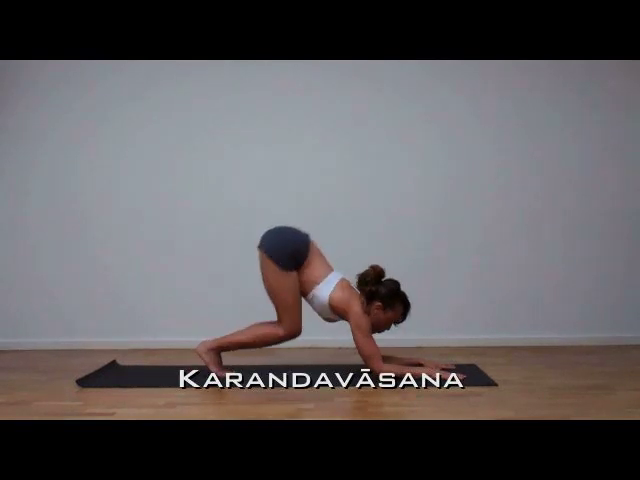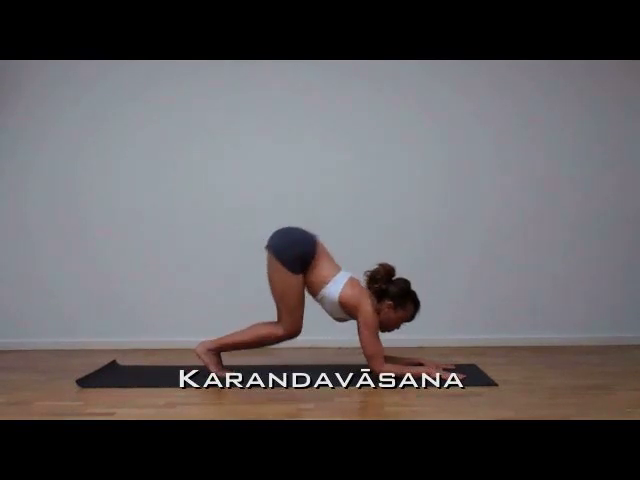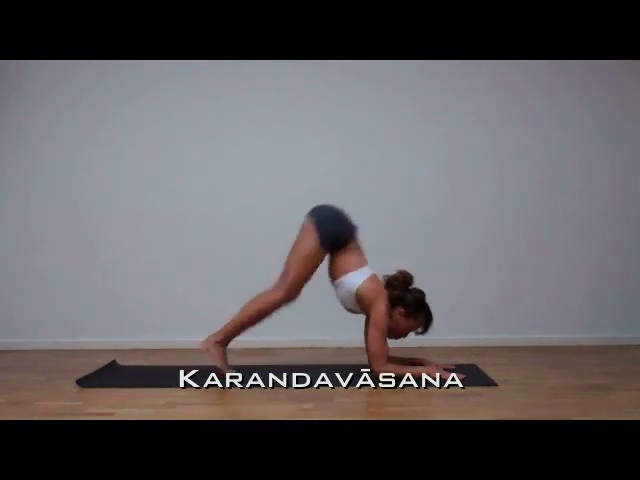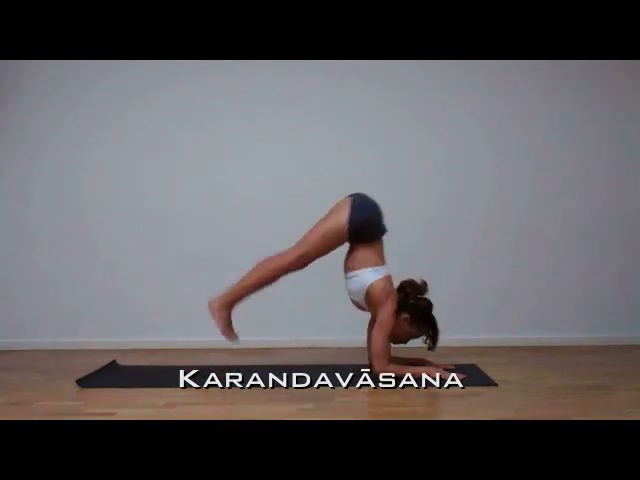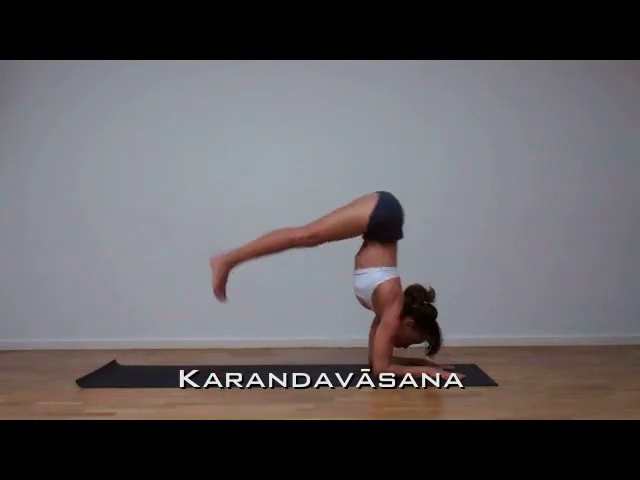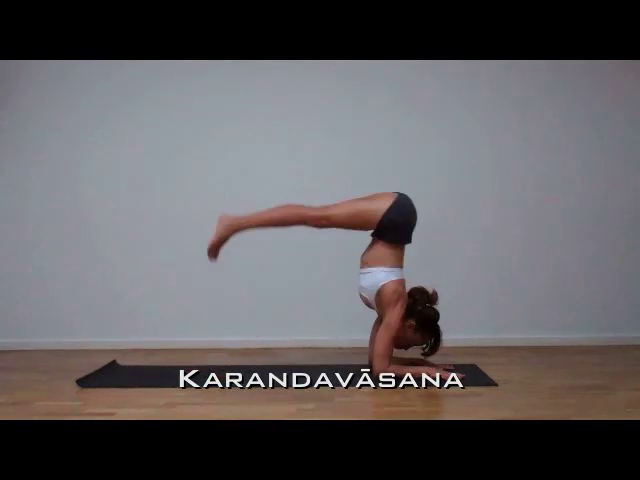
dt=0.1s
person 1, frame 1
left shoulder: (356, 302)
right shoulder: (356, 309)
left elbow: (374, 358)
right elbow: (378, 367)
left wrist: (418, 362)
right wrist: (423, 371)
left hip: (287, 244)
right hip: (282, 246)
left knee: (287, 328)
right knee: (290, 328)
right ankle: (211, 346)
person 1, frame 2
left shoulder: (365, 304)
right shoulder: (366, 307)
left elbow: (377, 359)
right elbow: (378, 366)
left wrist: (419, 361)
right wrist: (422, 370)
left hip: (292, 244)
right hip: (287, 245)
left knee: (287, 327)
right knee: (289, 329)
right ankle: (211, 348)
person 1, frame 3
left shoulder: (373, 299)
right shoulder: (379, 304)
left elbow: (377, 355)
right elbow: (380, 368)
left wrist: (420, 362)
right wrist: (424, 370)
left hip: (328, 225)
right hip: (329, 224)
left knee: (284, 292)
right knee: (284, 292)
right ankle: (218, 339)
person 1, frame 4
left shoulder: (385, 302)
right shoulder: (387, 304)
right elbow: (380, 368)
left wrist: (418, 361)
right wrist: (423, 370)
left knee: (292, 261)
right knee: (293, 260)
right ankle: (225, 303)
person 1, frame 5
right shoulder: (392, 307)
right elbow: (380, 368)
left wrist: (420, 362)
right wrist: (423, 370)
left knee: (303, 237)
right knee: (304, 235)
right ankle: (228, 260)
person 1, frame 6
right shoulder: (395, 310)
right elbow: (380, 367)
left wrist: (418, 363)
right wrist: (423, 368)
left knee: (312, 218)
right knee: (313, 217)
